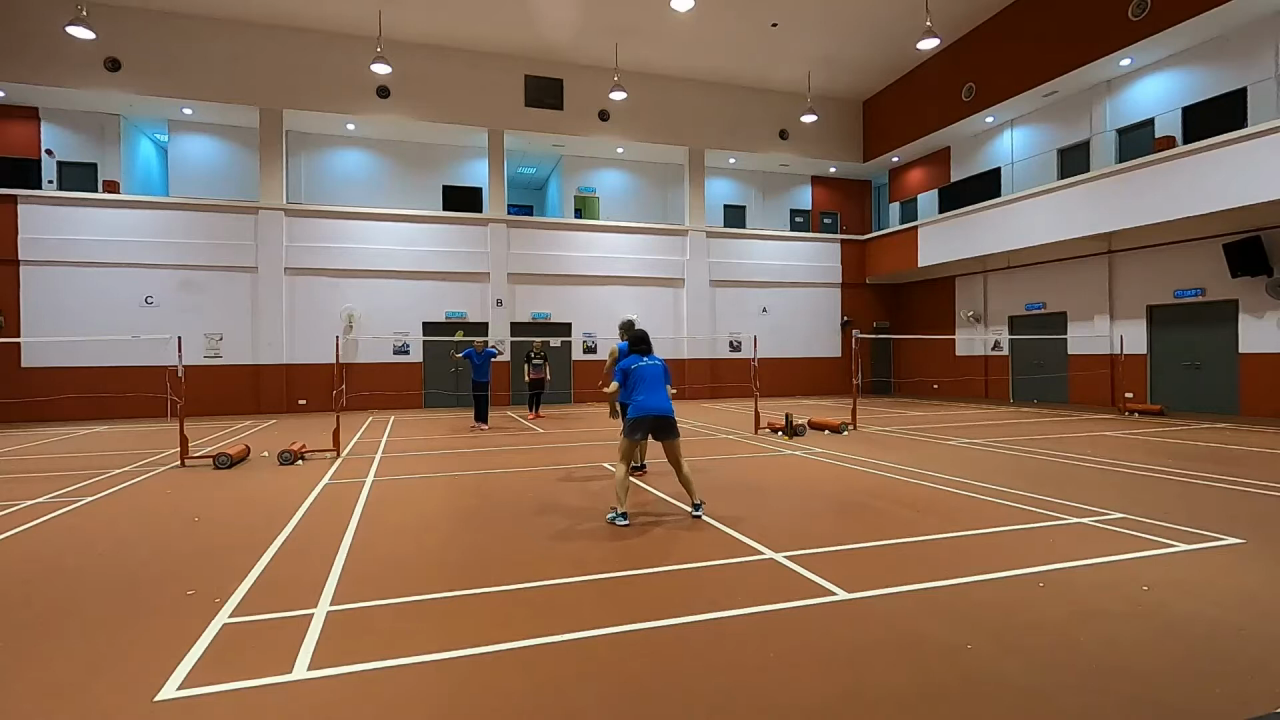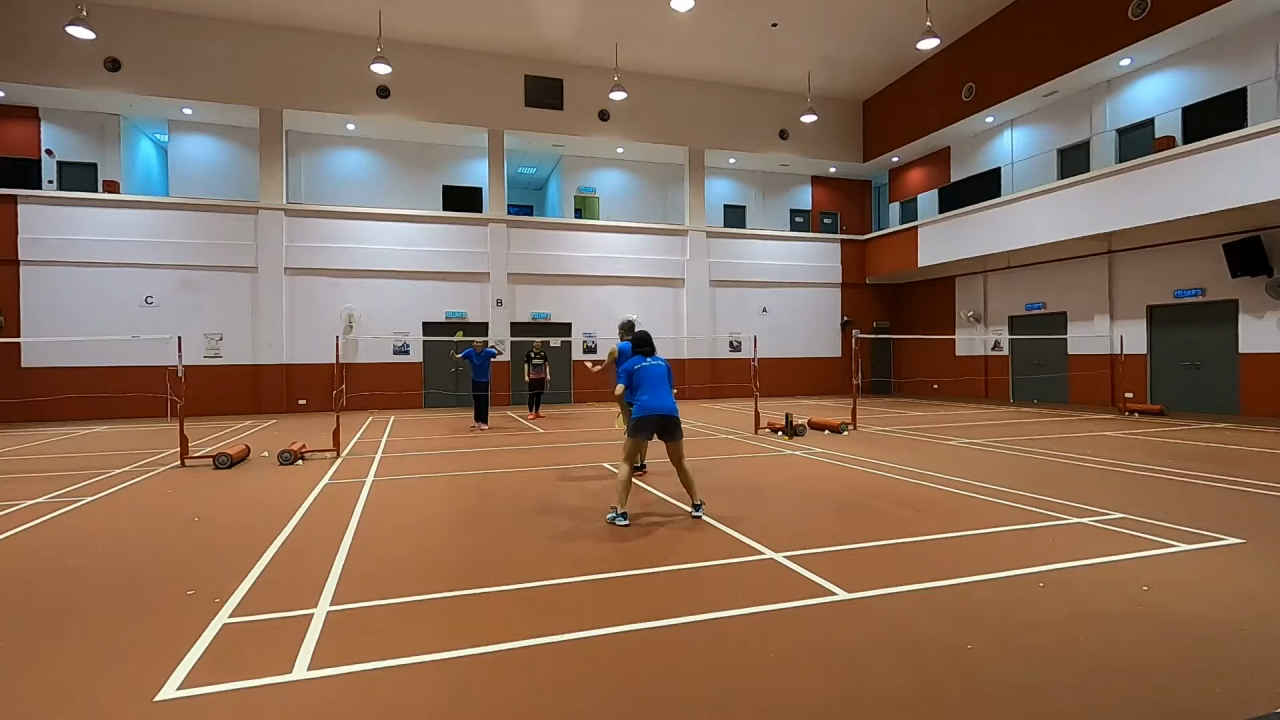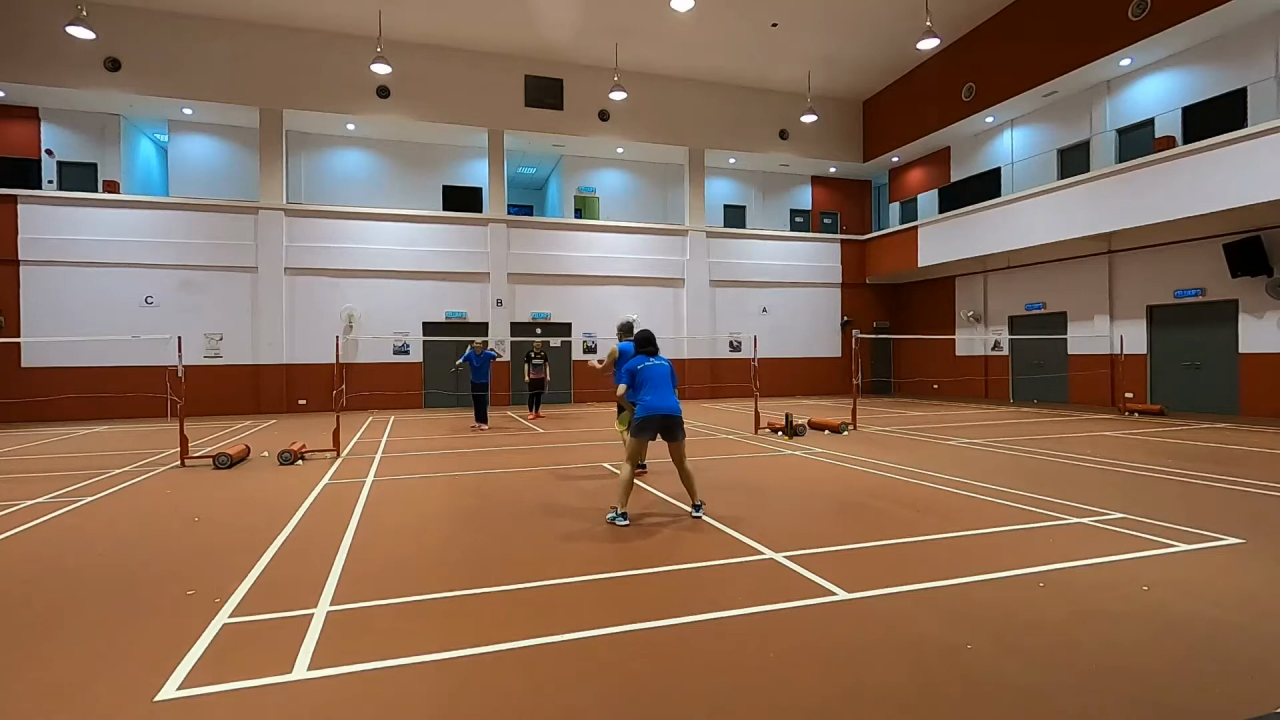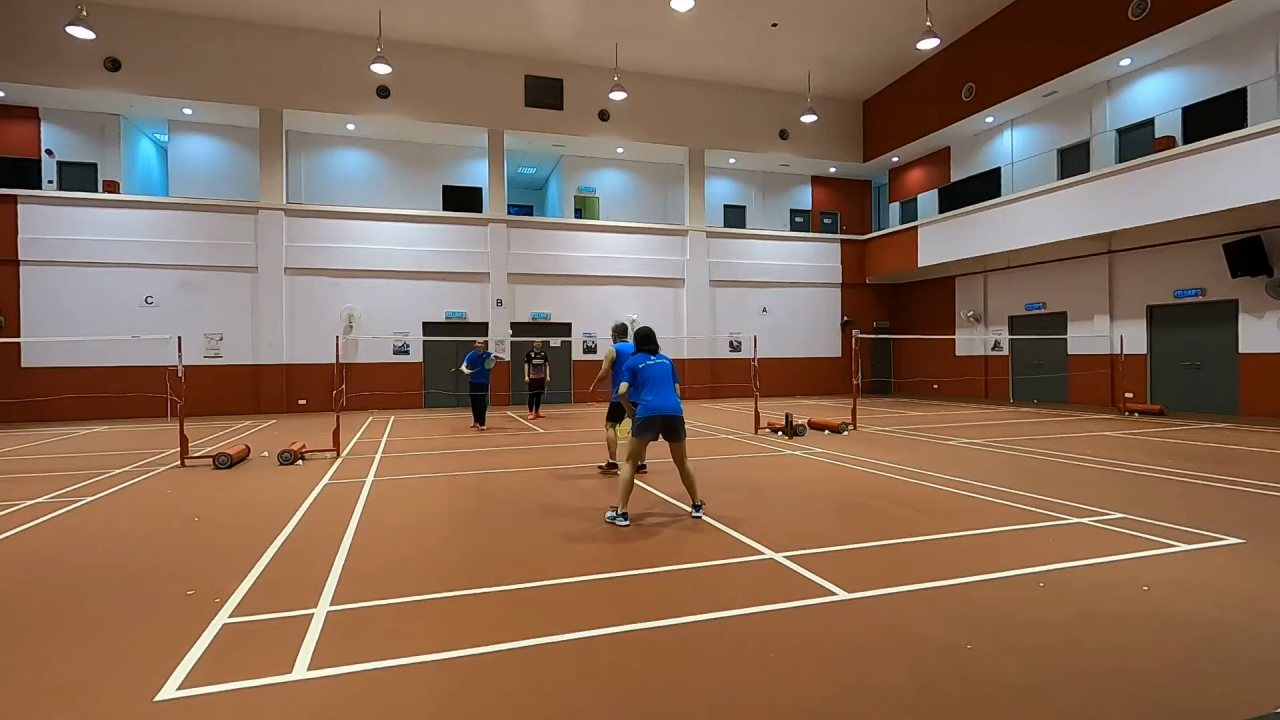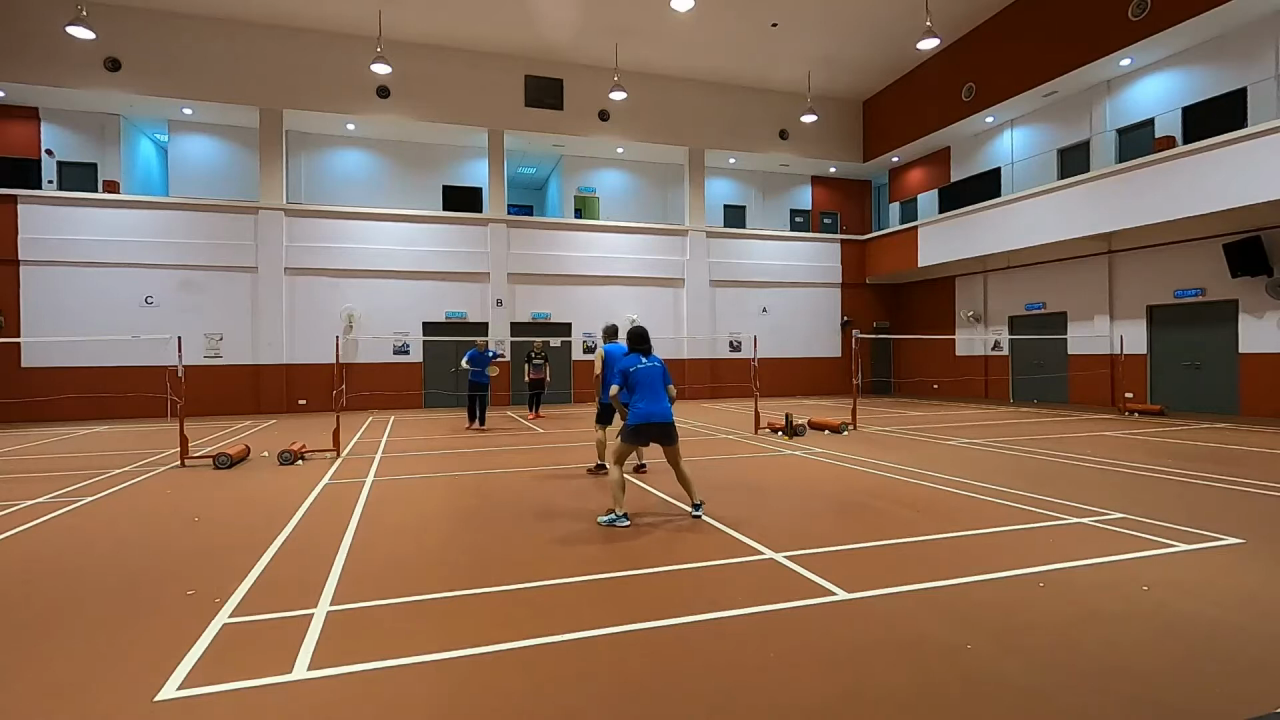
dt=0.2s
person 1, frame 1
left shoulder: (625, 364)
right shoulder: (660, 363)
left elbow: (611, 390)
right elbow: (668, 393)
left hip: (639, 413)
right hip: (665, 412)
left knee: (623, 462)
right knee: (678, 461)
left ankle: (621, 512)
right ankle: (696, 504)
person 1, frame 2
left shoulder: (629, 365)
right shoulder: (663, 363)
left elbow: (618, 393)
left hip: (643, 413)
right hip: (669, 412)
left knee: (627, 462)
right knee: (679, 462)
left ankle: (620, 512)
right ankle: (696, 505)
person 1, frame 3
left shoulder: (632, 365)
right shoulder: (665, 363)
left elbow: (620, 394)
left wrist: (630, 410)
left hip: (646, 413)
right hip: (673, 412)
left knee: (630, 462)
right knee: (681, 462)
left ankle: (620, 512)
right ankle: (697, 505)
person 1, frame 4
left shoulder: (632, 362)
right shoulder: (666, 361)
left elbow: (622, 392)
left wrist: (630, 410)
left hip: (647, 413)
right hip: (674, 412)
left knee: (631, 461)
right knee: (682, 462)
left ankle: (621, 512)
right ankle: (697, 505)
person 1, frame 5
left shoulder: (623, 363)
right shoulder: (659, 362)
left elbow: (612, 393)
right elbow: (672, 395)
left wrist: (622, 412)
left hip: (638, 419)
right hip: (664, 418)
left knee: (616, 462)
right knee: (677, 463)
left ankle: (619, 513)
right ankle: (696, 505)
person 2, frame 1
left shoulder: (617, 349)
left elbow: (606, 372)
left wrist: (603, 383)
left hip: (626, 396)
left ankle: (636, 466)
right ankle: (642, 464)
person 2, frame 2
left shoulder: (617, 349)
left elbow: (602, 368)
left wrist: (591, 367)
left hip: (627, 396)
left ankle: (636, 466)
right ankle: (642, 464)
person 2, frame 3
left shoulder: (617, 349)
left elbow: (603, 368)
left wrist: (594, 364)
left knee: (623, 429)
left ankle: (636, 463)
right ankle: (642, 463)
person 2, frame 4
left shoulder: (612, 350)
right shoulder: (636, 349)
left elbow: (603, 374)
left wrist: (593, 386)
left hip: (621, 395)
left knee: (610, 426)
left ankle: (612, 463)
right ankle: (642, 464)
person 2, frame 5
left shoulder: (601, 350)
right shoulder: (627, 351)
left elbow: (597, 374)
left wrist: (597, 396)
left hip: (608, 397)
right hip: (628, 396)
left knee: (600, 428)
left ankle: (602, 465)
right ankle: (641, 463)
